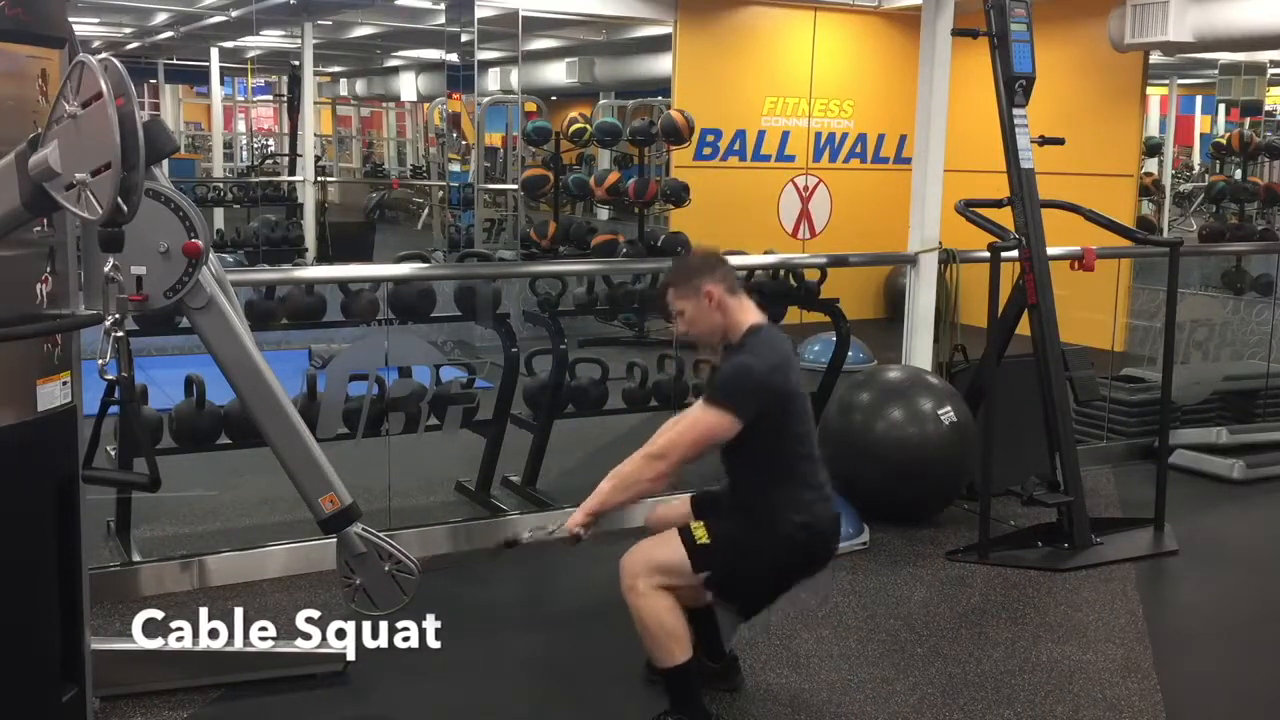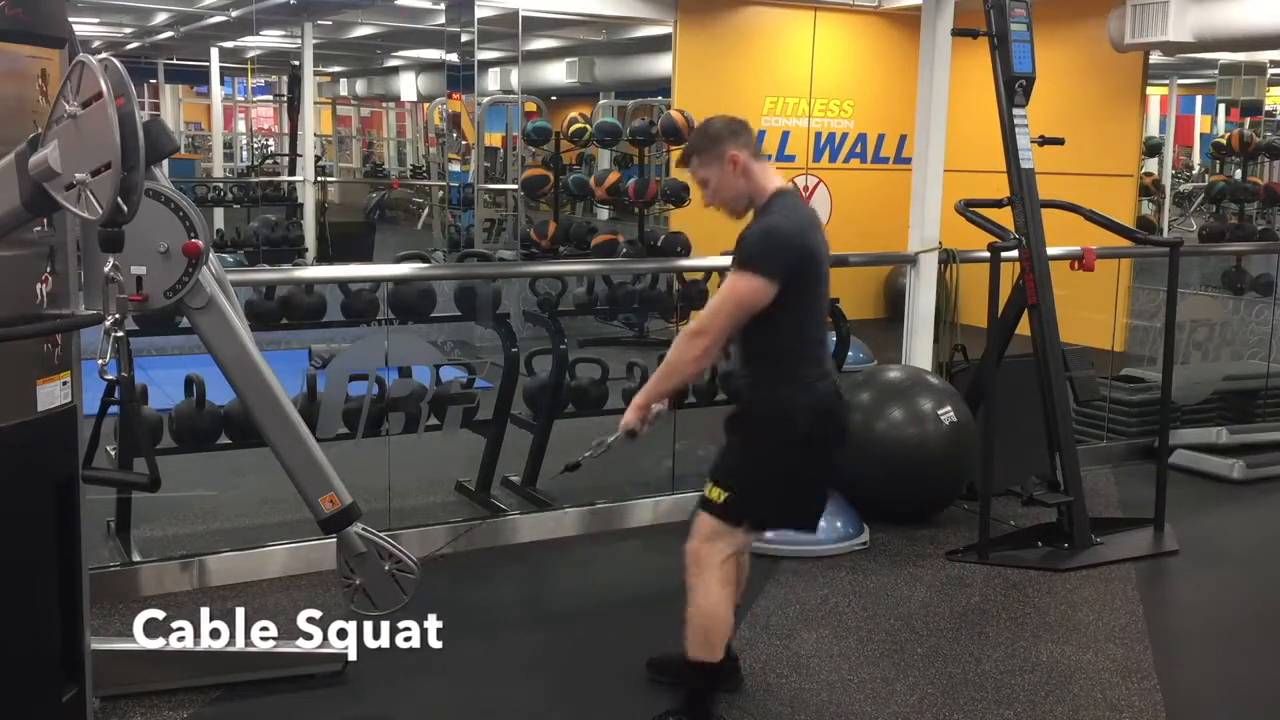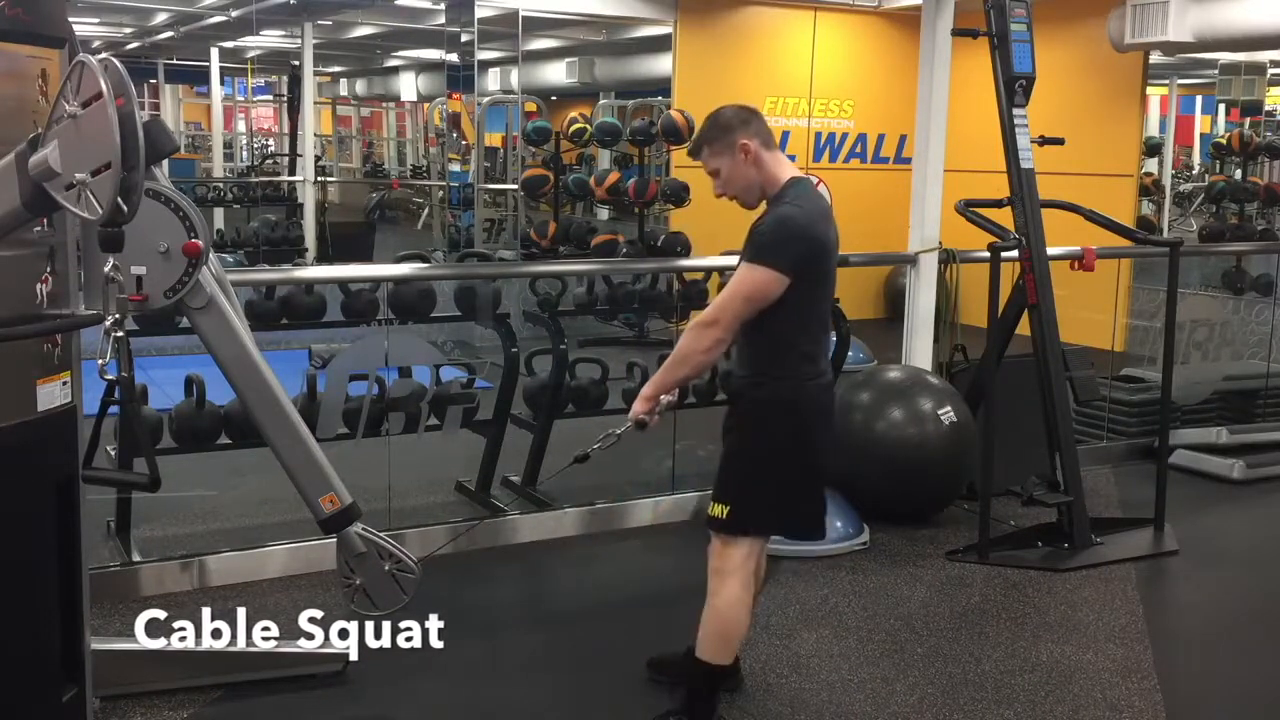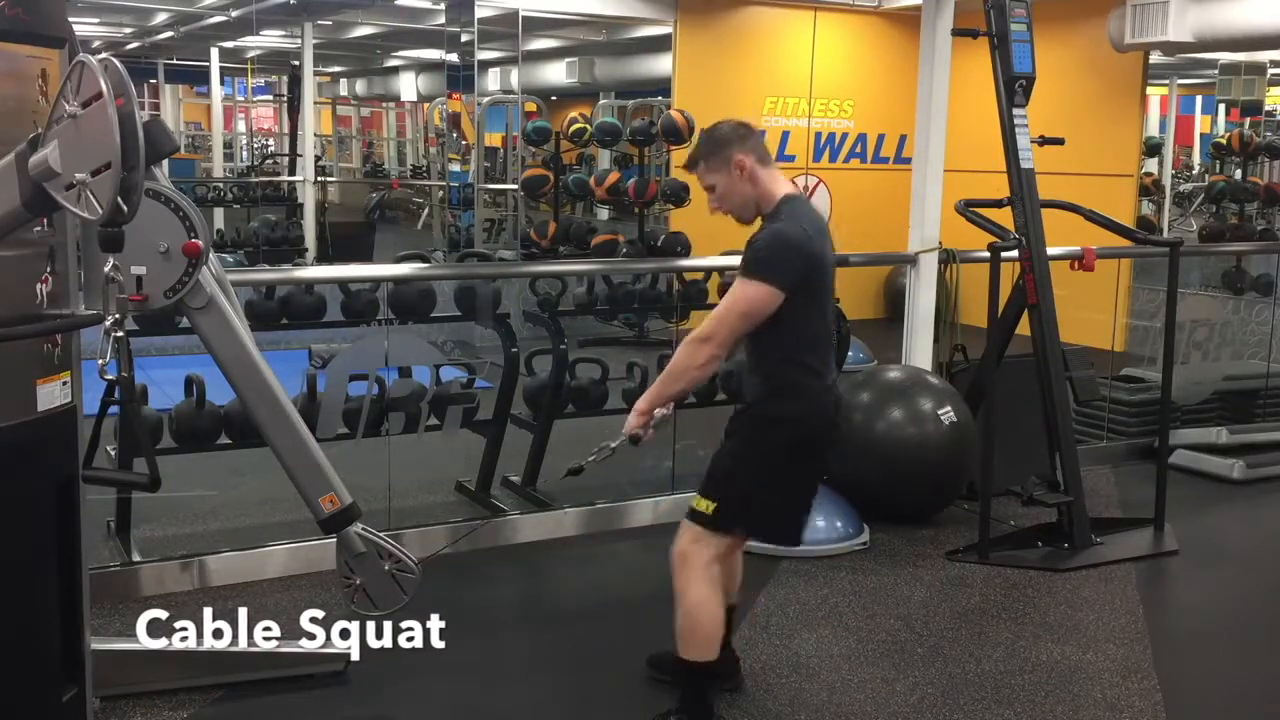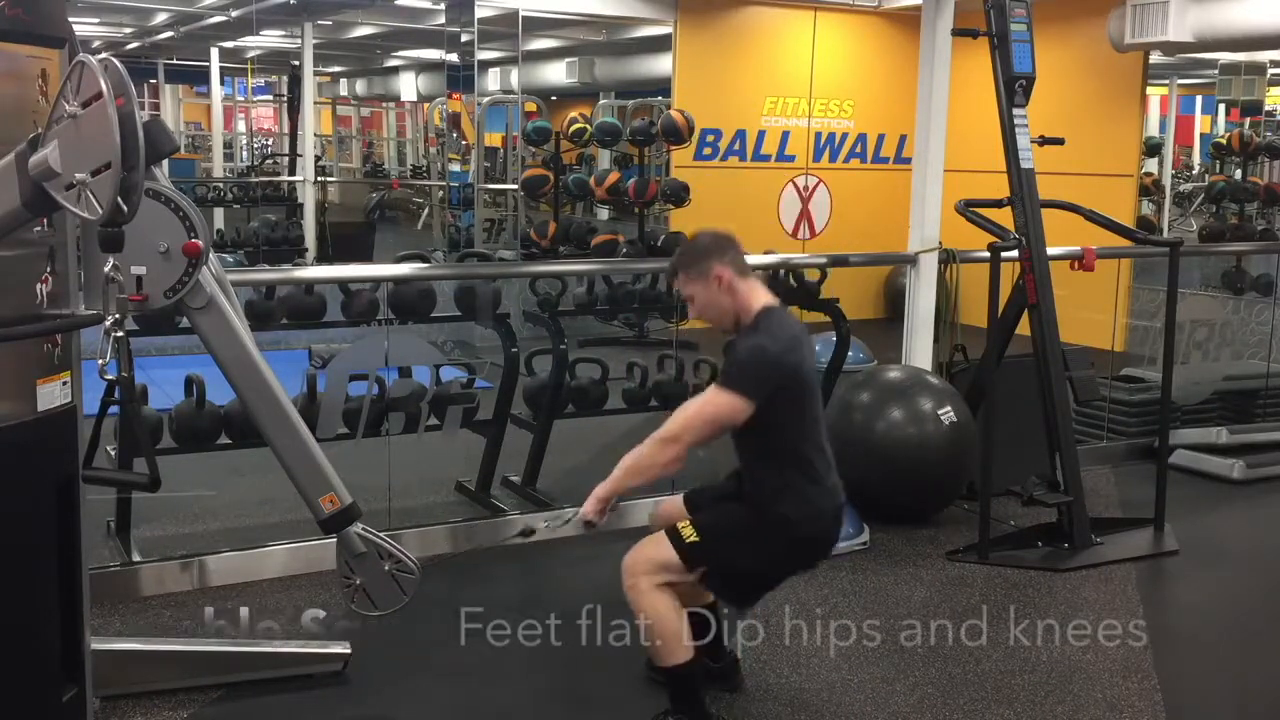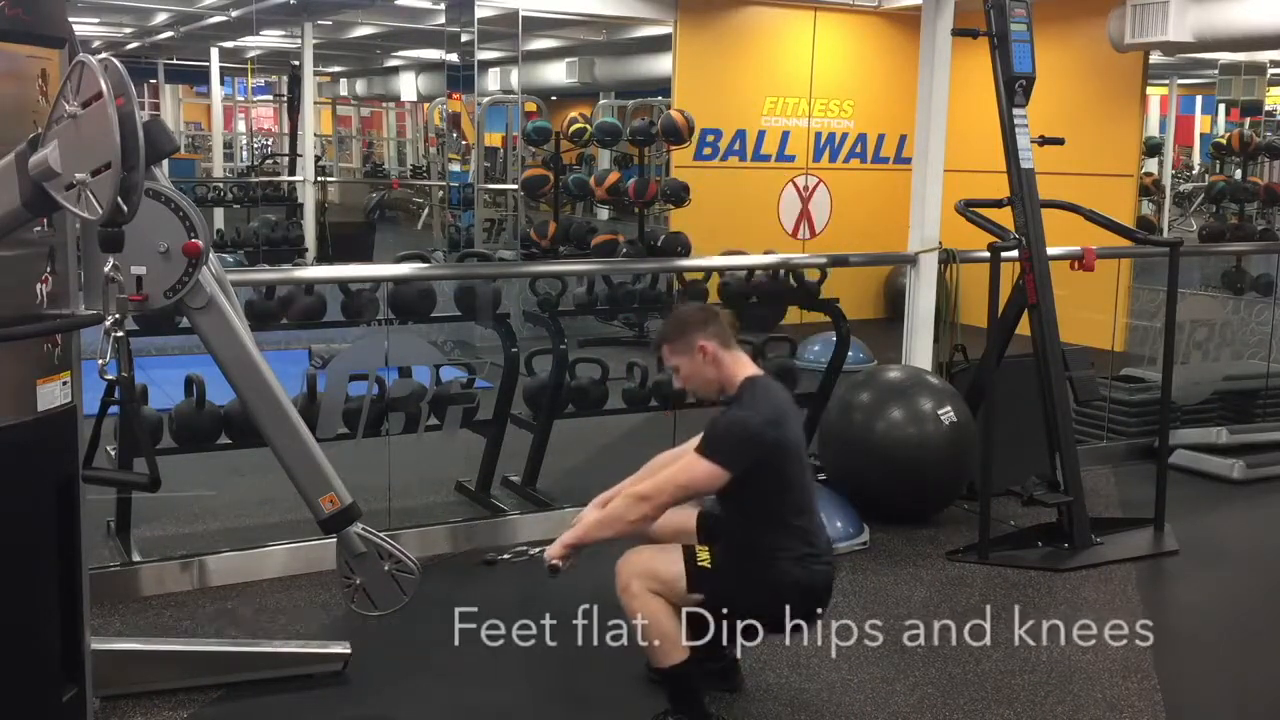
dt=0.3s
person 1, frame 1
left shoulder: (751, 369)
right shoulder: (756, 344)
left elbow: (665, 457)
right elbow: (683, 426)
left wrist: (593, 509)
right wrist: (610, 484)
left hip: (789, 527)
right hip: (776, 506)
left knee: (640, 570)
right knee: (665, 521)
right ankle: (712, 658)
person 1, frame 2
left shoulder: (774, 232)
right shoulder: (787, 216)
left elbow: (706, 333)
right elbow: (719, 328)
left wrist: (643, 400)
right wrist: (661, 388)
left hip: (789, 410)
right hip: (785, 402)
left knee: (708, 550)
right knee: (726, 536)
right ankle: (711, 656)
person 1, frame 3
left shoulder: (787, 223)
right shoulder: (799, 206)
left elbow: (717, 325)
right elbow: (734, 319)
left wrist: (654, 389)
right wrist: (670, 379)
left hip: (779, 404)
right hip: (780, 394)
left knee: (732, 552)
right knee: (746, 540)
right ankle: (715, 658)
person 1, frame 4
left shoulder: (783, 238)
right shoulder: (796, 220)
left elbow: (712, 340)
right elbow: (729, 332)
left wrist: (649, 403)
right wrist: (669, 391)
left hip: (786, 417)
right hip: (788, 405)
left knee: (696, 551)
right knee: (723, 536)
right ankle: (714, 655)
person 1, frame 5
left shoulder: (764, 353)
right shoulder: (772, 329)
left elbow: (676, 442)
right elbow: (700, 410)
left wrist: (606, 491)
right wrist: (629, 466)
left hip: (793, 519)
right hip: (779, 494)
left knee: (641, 567)
right knee: (667, 520)
right ankle: (712, 654)
person 1, frame 6
left shoulder: (747, 423)
right shoulder: (757, 395)
left elbow: (648, 502)
right elbow: (679, 458)
left wrist: (574, 538)
right wrist: (601, 503)
left hip: (788, 582)
right hip: (777, 552)
left knee: (634, 573)
right knee: (661, 528)
right ankle: (713, 656)
